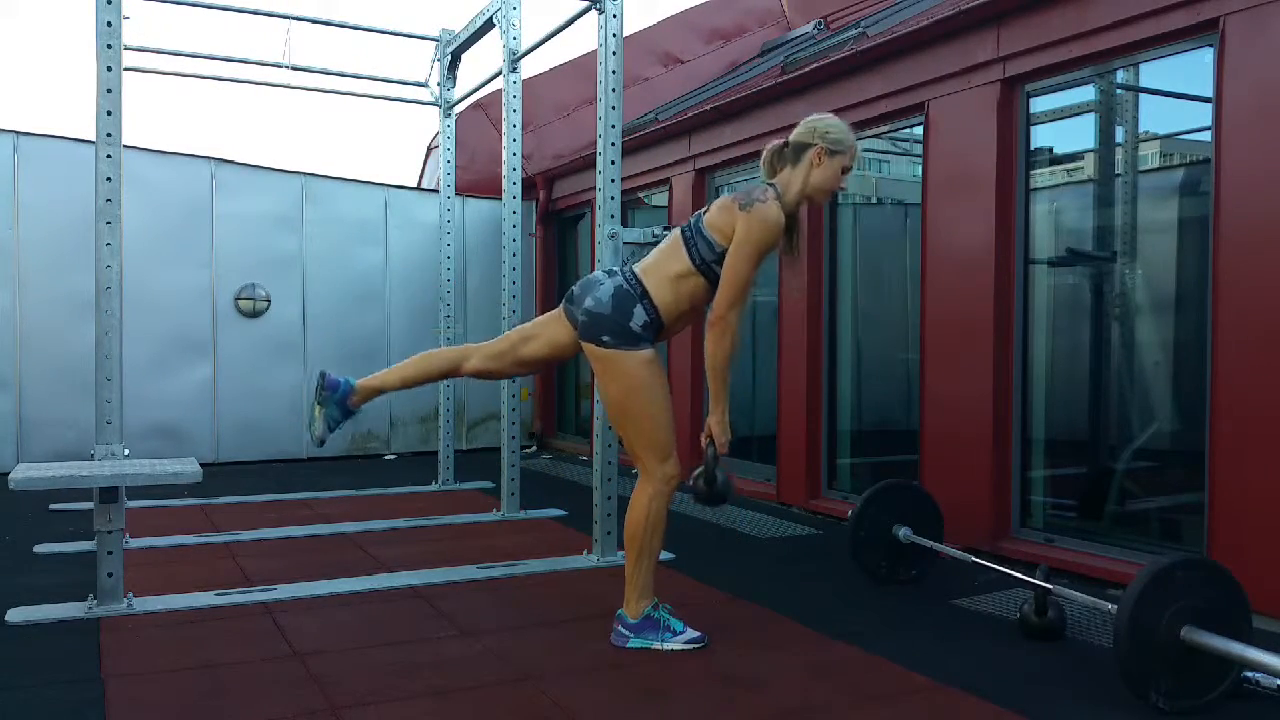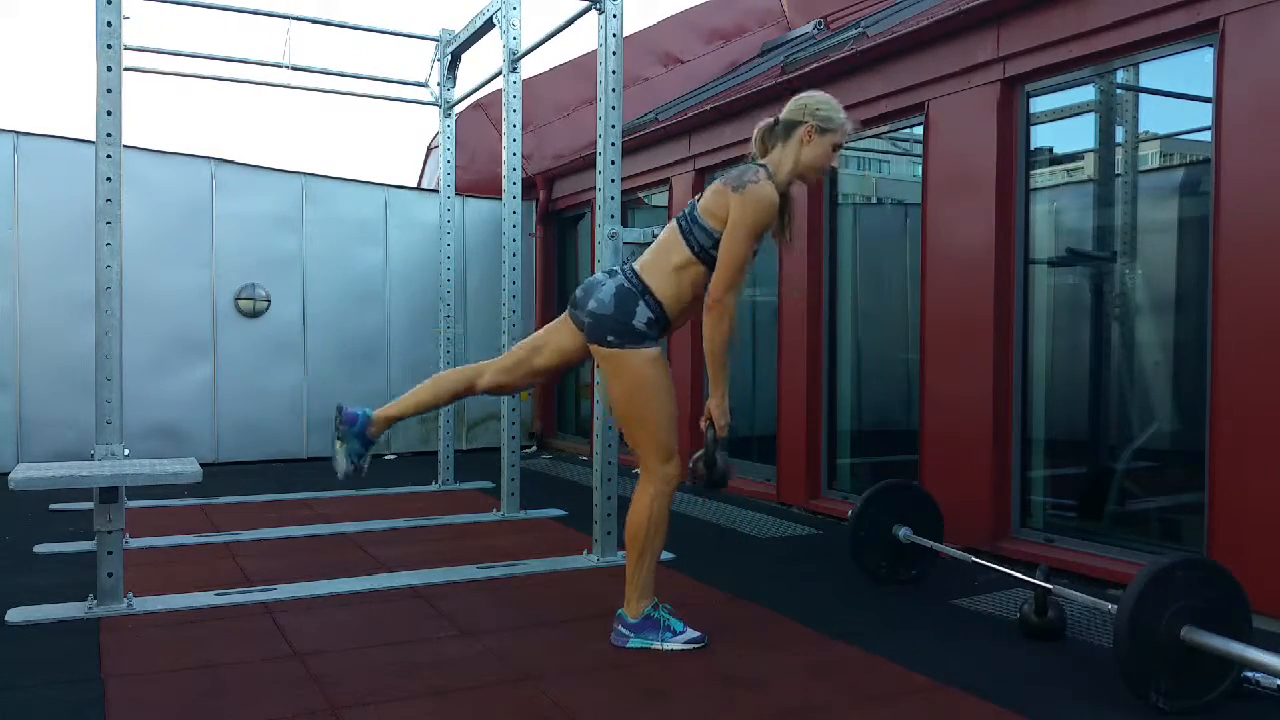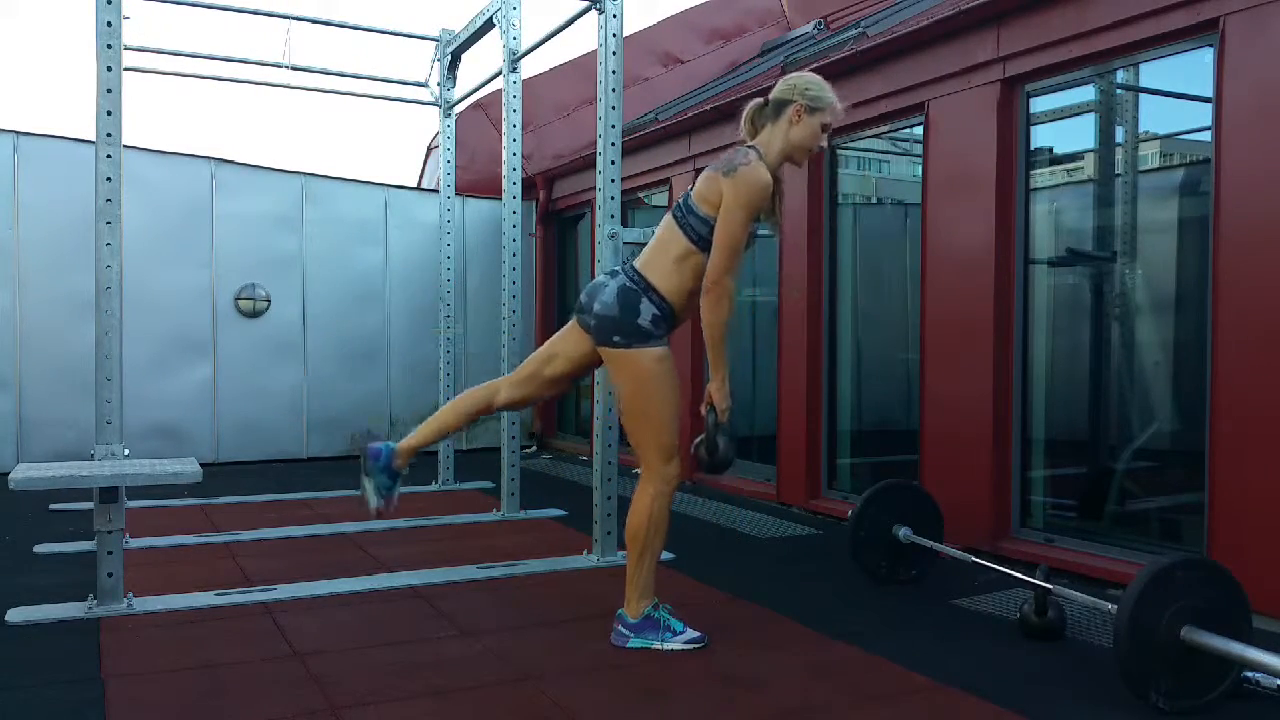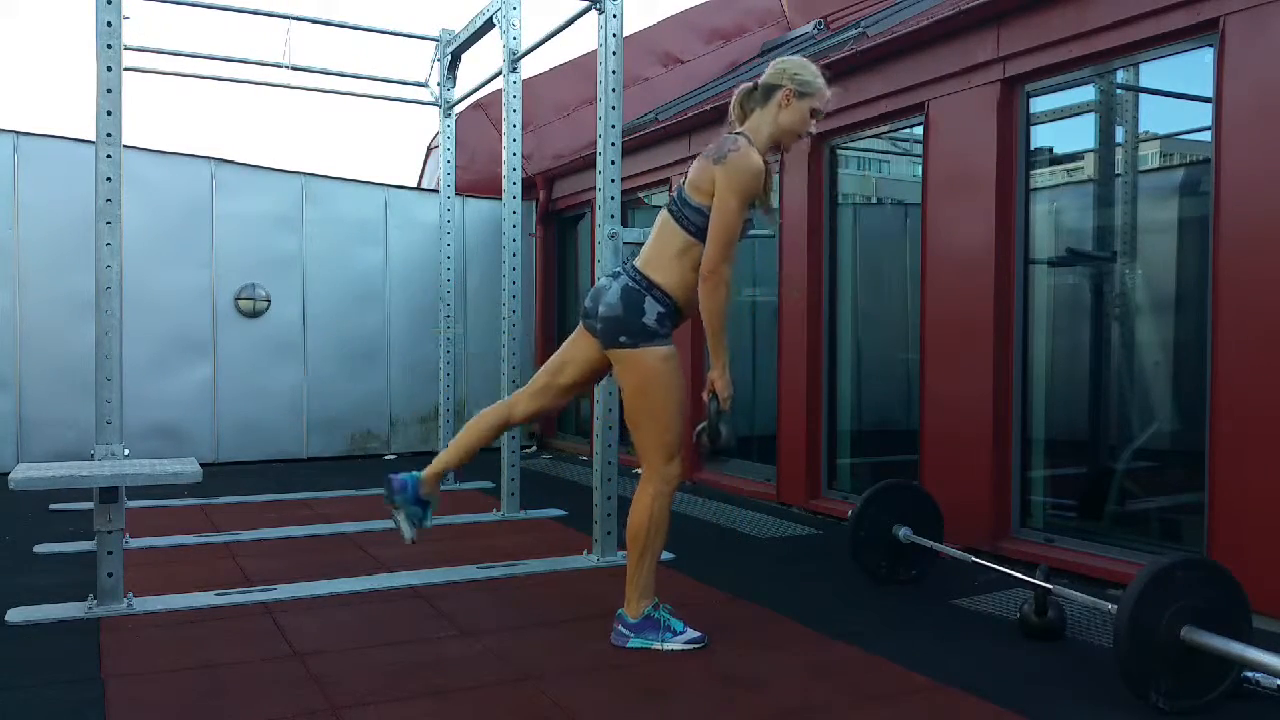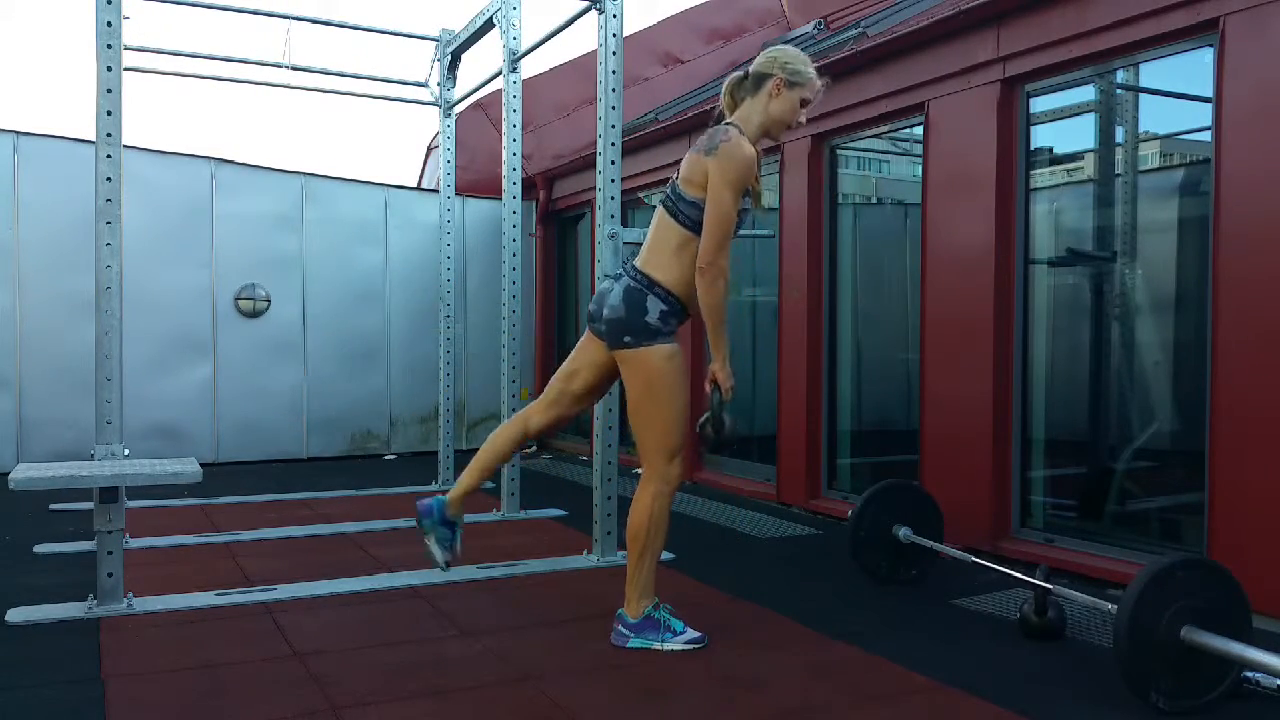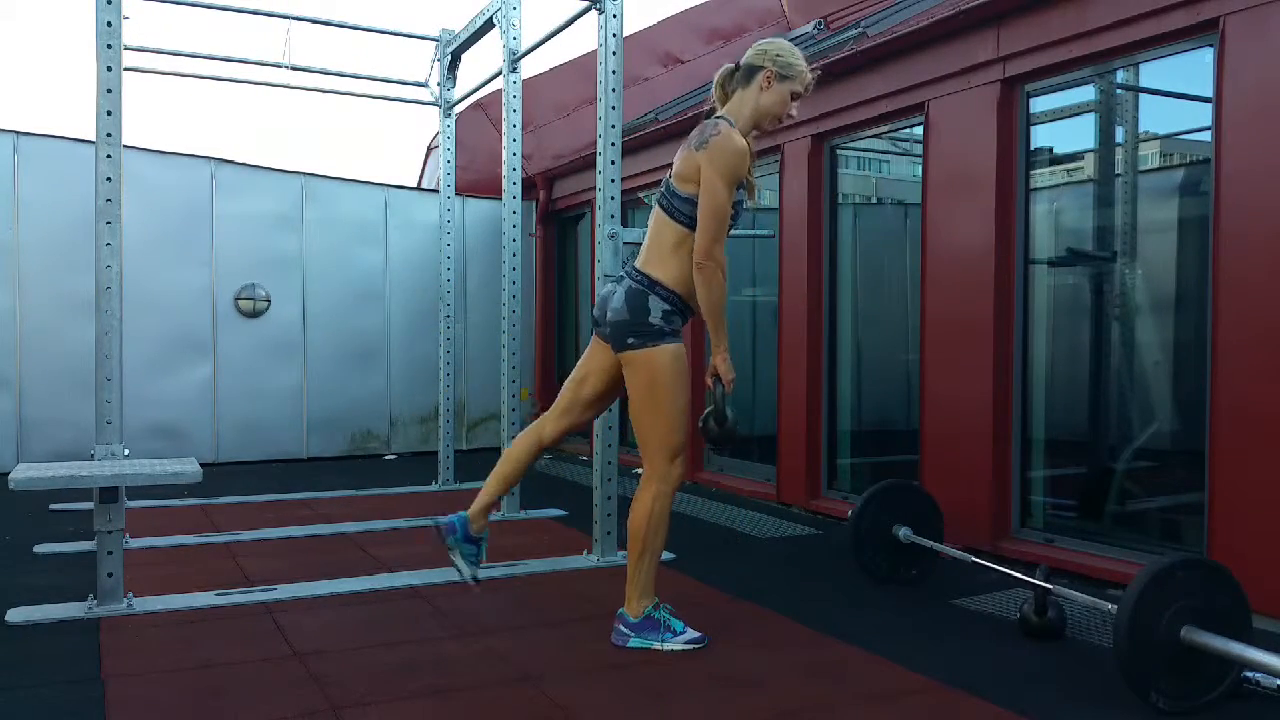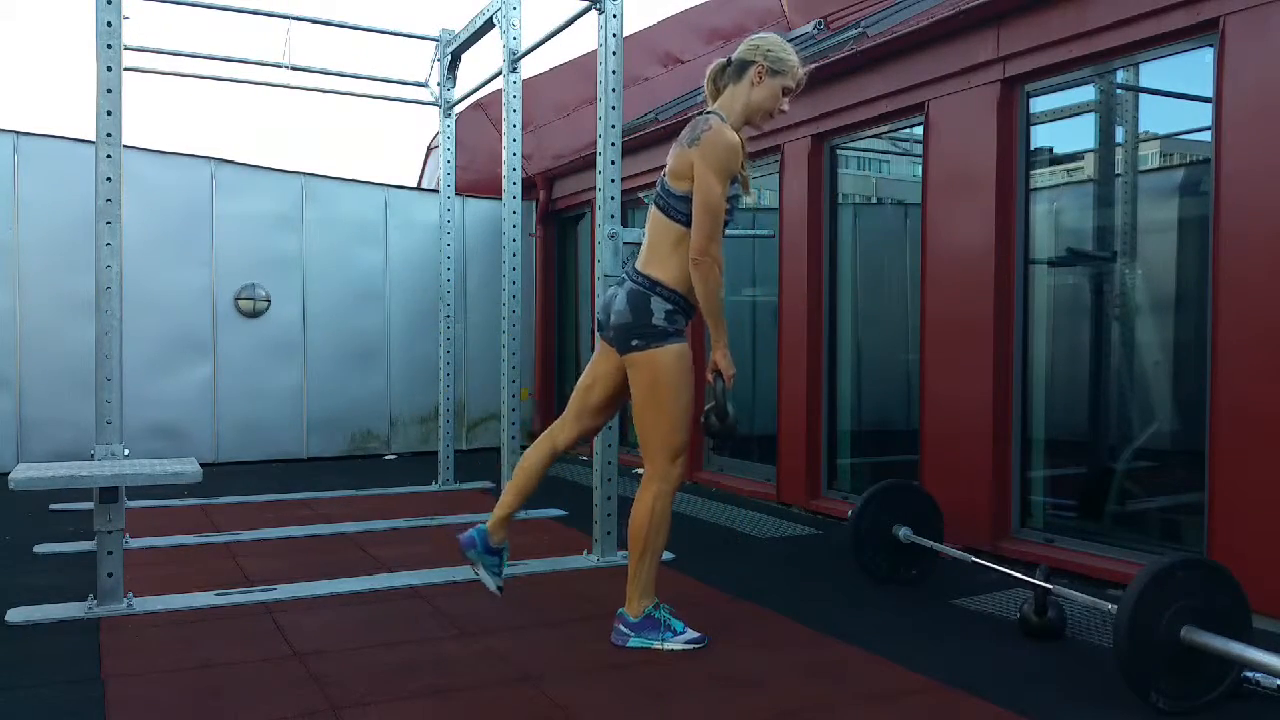
dt=0.1s
person 1, frame 1
left shoulder: (756, 200)
right shoulder: (767, 209)
left elbow: (713, 307)
right elbow: (721, 318)
right wrist: (718, 412)
left hip: (605, 299)
right hip: (623, 319)
left knee: (477, 357)
right knee: (661, 471)
left ankle: (348, 393)
right ankle: (635, 618)
person 1, frame 2
left shoulder: (750, 182)
right shoulder: (761, 192)
left elbow: (708, 291)
right elbow: (719, 301)
right wrist: (719, 394)
left hip: (610, 297)
right hip: (628, 317)
left knee: (490, 375)
right knee: (662, 471)
left ankle: (368, 423)
right ankle: (636, 618)
person 1, frame 3
left shoulder: (738, 164)
right shoulder: (755, 175)
right elbow: (715, 286)
right wrist: (719, 379)
left hip: (616, 298)
right hip: (636, 315)
left knee: (512, 388)
right knee: (662, 471)
left ankle: (393, 459)
right ankle: (636, 617)
person 1, frame 4
left shoulder: (732, 150)
right shoulder: (746, 161)
right elbow: (713, 274)
right wrist: (720, 366)
left hip: (621, 296)
right hip: (641, 313)
left knee: (525, 403)
right knee: (663, 470)
left ankle: (420, 485)
right ankle: (637, 617)
person 1, frame 5
left shoulder: (719, 141)
right shoulder: (738, 150)
right elbow: (711, 265)
left wrist: (711, 350)
right wrist: (721, 357)
left hip: (624, 298)
right hip: (647, 312)
left knee: (543, 411)
right knee: (663, 470)
left ankle: (447, 509)
right ankle: (636, 617)
person 1, frame 6
left shoulder: (713, 134)
right shoulder: (730, 142)
right elbow: (707, 258)
left wrist: (711, 342)
right wrist: (721, 349)
left hip: (629, 299)
right hip: (651, 312)
left knee: (555, 421)
right knee: (665, 471)
left ankle: (470, 524)
right ankle: (637, 617)
person 1, frame 7
left shoulder: (702, 131)
right shoulder: (722, 138)
right elbow: (703, 254)
left wrist: (707, 339)
right wrist: (721, 345)
left hip: (631, 301)
right hip: (655, 312)
left knee: (570, 428)
right knee: (665, 471)
left ankle: (490, 535)
right ankle: (637, 617)
